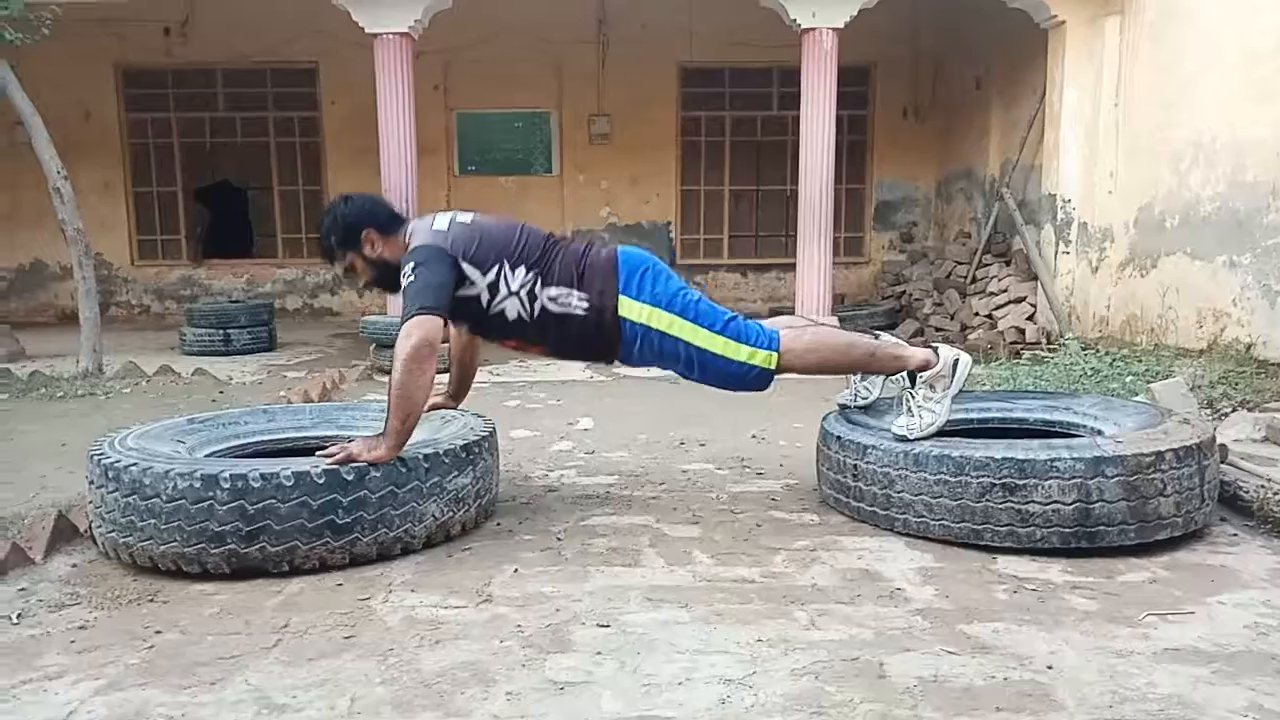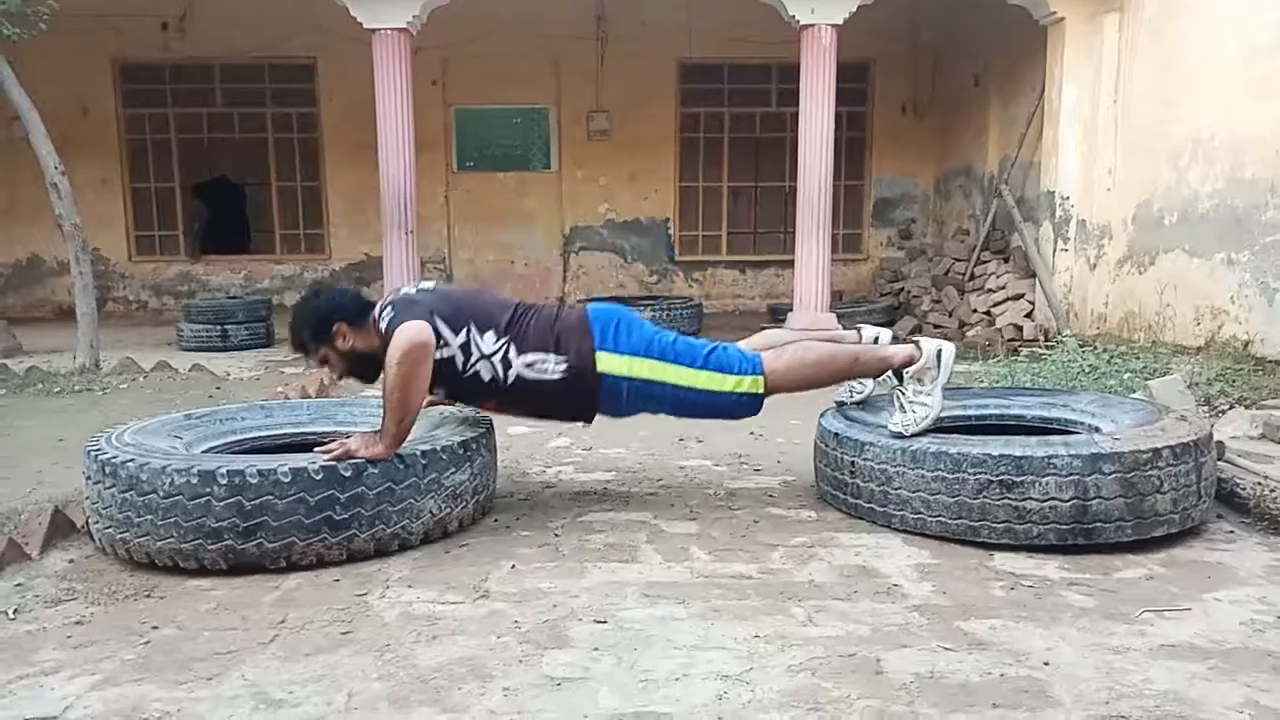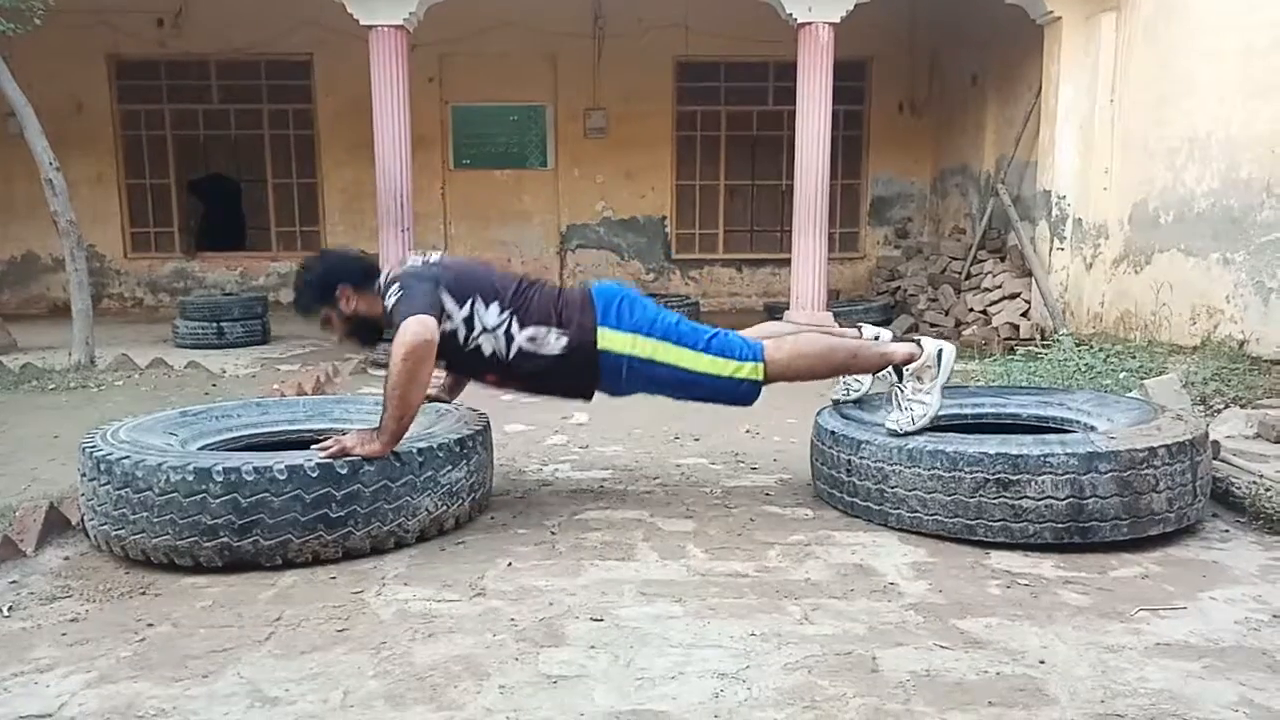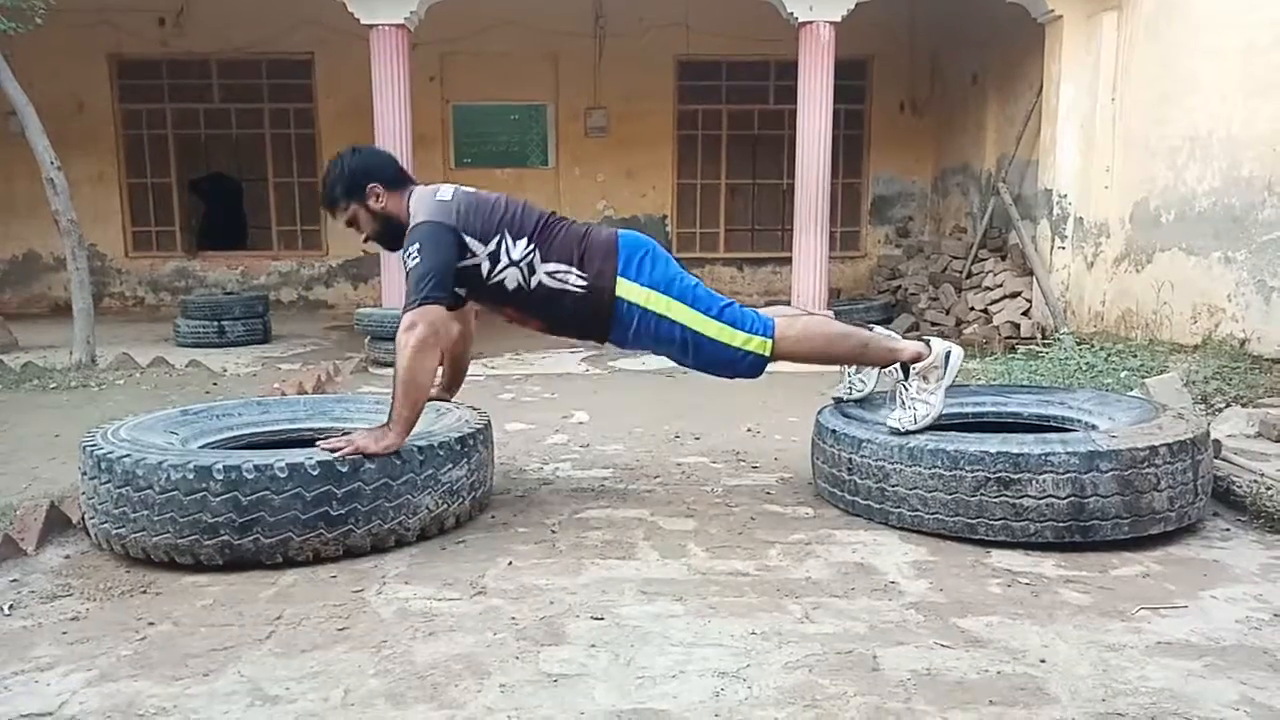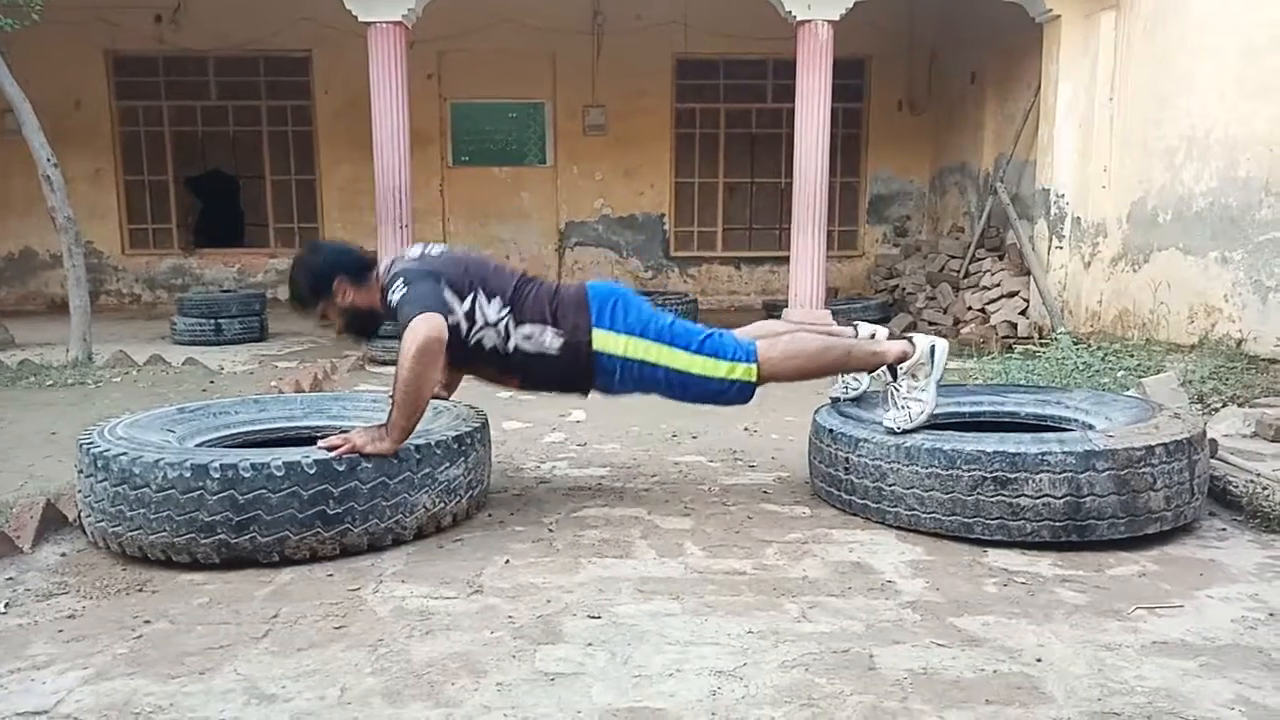
dt=0.3s
person 1, frame 1
left shoulder: (423, 252)
right shoulder: (441, 239)
left elbow: (418, 340)
right elbow: (467, 321)
left wrist: (388, 444)
right wrist: (454, 396)
left hip: (623, 303)
right hip: (616, 287)
left knee: (769, 354)
right knee: (751, 337)
left ankle: (926, 363)
right ankle: (881, 349)
person 1, frame 2
left shoulder: (395, 316)
right shoulder: (422, 306)
left elbow: (414, 345)
left wrist: (387, 440)
right wrist: (448, 389)
left hip: (600, 356)
right hip: (592, 344)
left knee: (759, 375)
right knee: (739, 355)
left ankle: (913, 357)
right ankle: (861, 338)
person 1, frame 3
left shoulder: (402, 288)
right shoulder: (425, 283)
left elbow: (418, 340)
left wrist: (384, 437)
right wrist: (447, 388)
left hip: (602, 336)
right hip: (596, 324)
left knee: (756, 363)
right knee: (741, 349)
left ankle: (911, 354)
right ankle: (863, 337)
person 1, frame 4
left shoulder: (426, 226)
right shoulder: (441, 213)
left elbow: (419, 329)
right elbow: (458, 313)
left wrist: (394, 432)
right wrist: (446, 389)
left hip: (622, 282)
right hip: (613, 277)
left knee: (762, 340)
right knee: (751, 328)
left ankle: (919, 354)
right ankle: (875, 340)
person 1, frame 5
left shoulder: (403, 278)
right shoulder: (422, 272)
left elbow: (424, 341)
left wrist: (390, 435)
right wrist: (436, 389)
left hip: (597, 334)
right hip: (591, 320)
left knee: (752, 363)
right knee: (736, 344)
left ankle: (904, 354)
right ankle: (858, 337)
